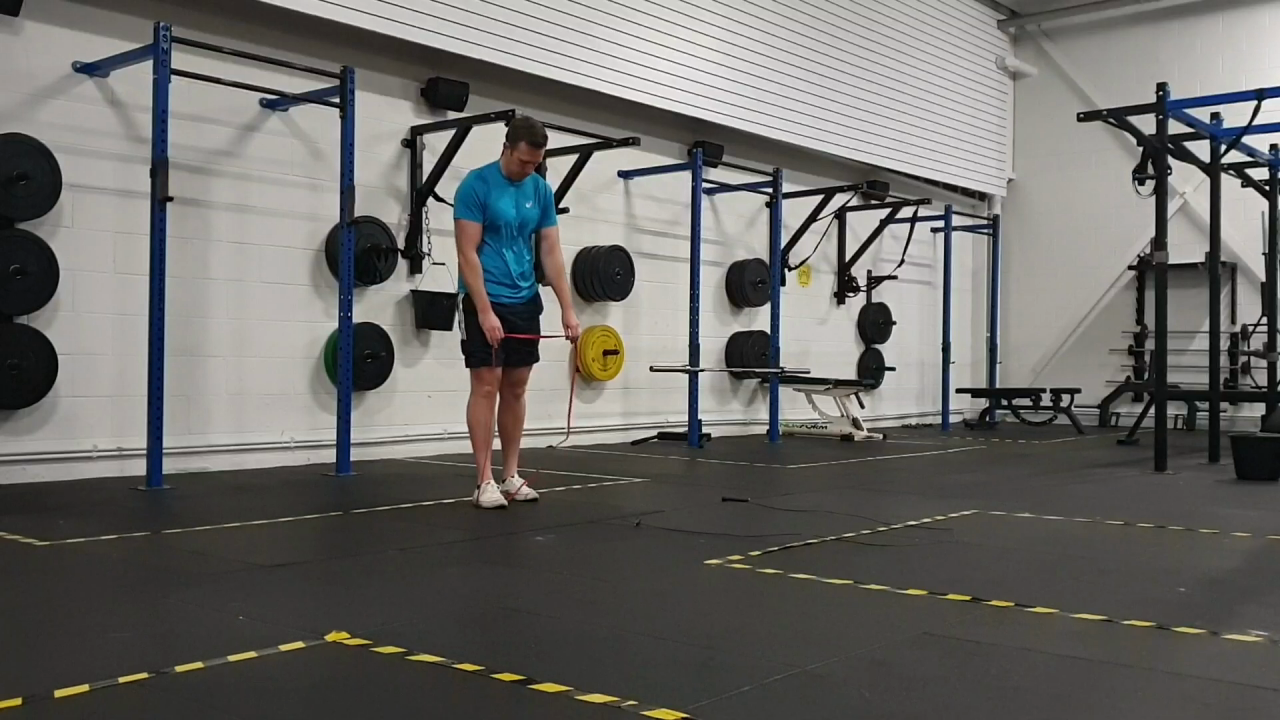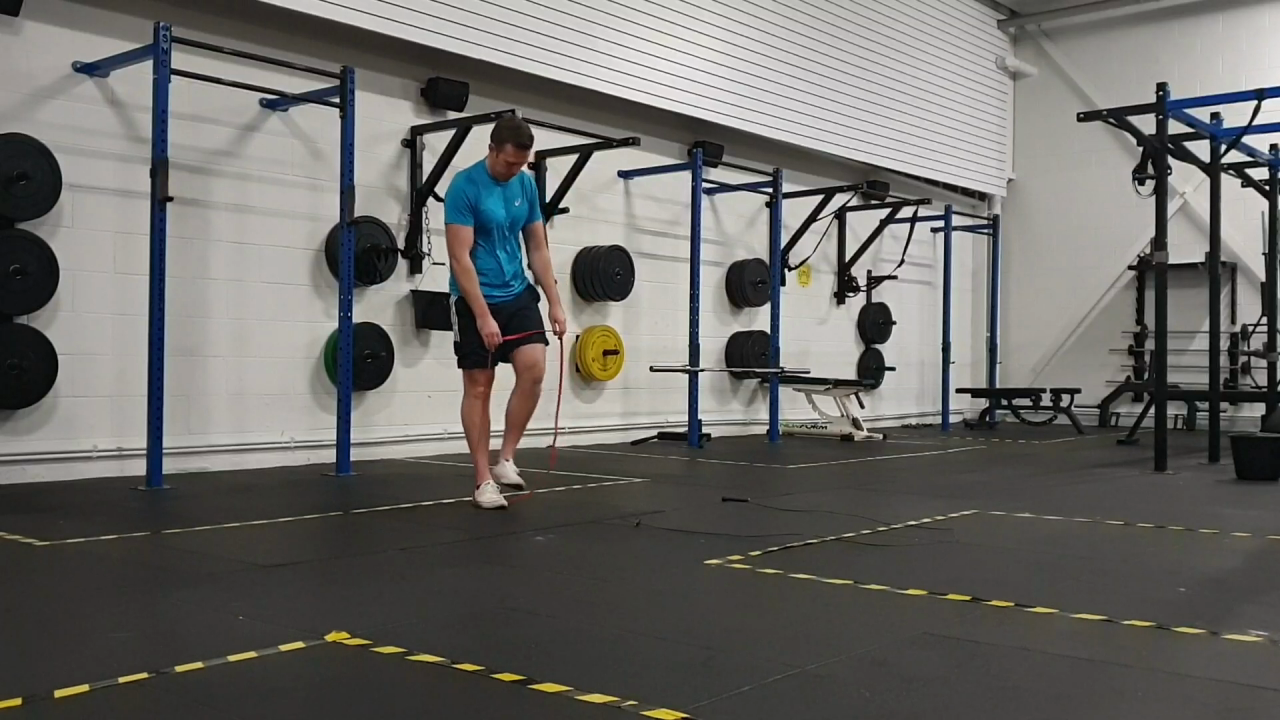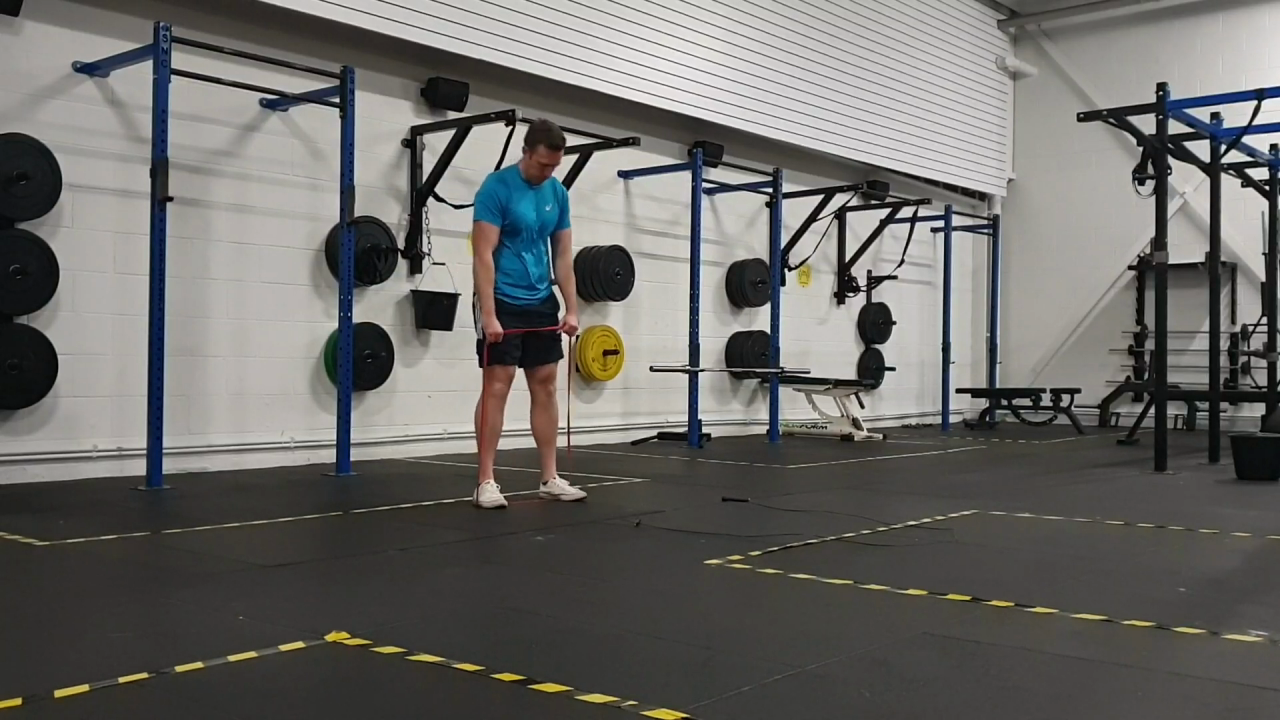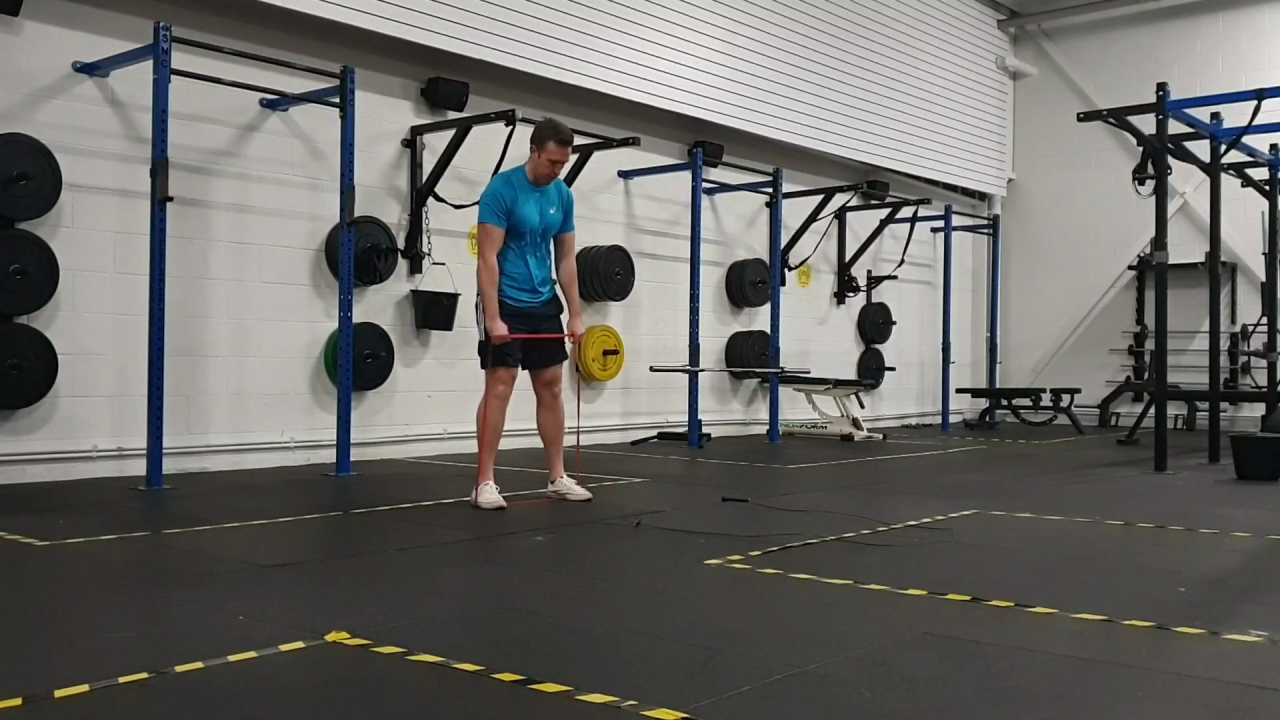
dt=0.7s
person 1, frame 1
left shoulder: (541, 190)
right shoulder: (476, 185)
left elbow: (551, 252)
right elbow: (467, 253)
left wrist: (568, 310)
right wrist: (485, 310)
left hip: (525, 301)
right hip: (484, 300)
left knee: (515, 388)
right knee: (487, 385)
left ankle: (511, 475)
right ankle: (485, 481)
person 1, frame 2
left shoulder: (526, 186)
right shoulder: (464, 186)
left elbow: (538, 248)
right elbow: (460, 257)
left wrist: (555, 302)
right wrist: (483, 316)
left hip: (518, 294)
right hip: (475, 300)
left knee: (533, 369)
right knee: (479, 386)
left ankle: (506, 459)
right ankle: (484, 480)
person 1, frame 3
left shoulder: (558, 193)
right shoulder: (497, 188)
left elbow: (563, 256)
right elbow: (483, 255)
left wrist: (571, 309)
right wrist: (488, 314)
left hip: (541, 302)
right hip: (503, 302)
left knee: (545, 386)
right knee: (497, 385)
left ankle: (550, 477)
right ankle: (486, 480)
person 1, frame 4
left shoulder: (563, 196)
right shoulder: (502, 189)
left elbow: (565, 258)
right elbow: (488, 256)
left wrist: (575, 314)
right wrist: (492, 317)
left hip: (544, 304)
right hip: (507, 305)
left knee: (551, 388)
right knee: (500, 387)
left ankle: (557, 477)
right ankle: (485, 482)
